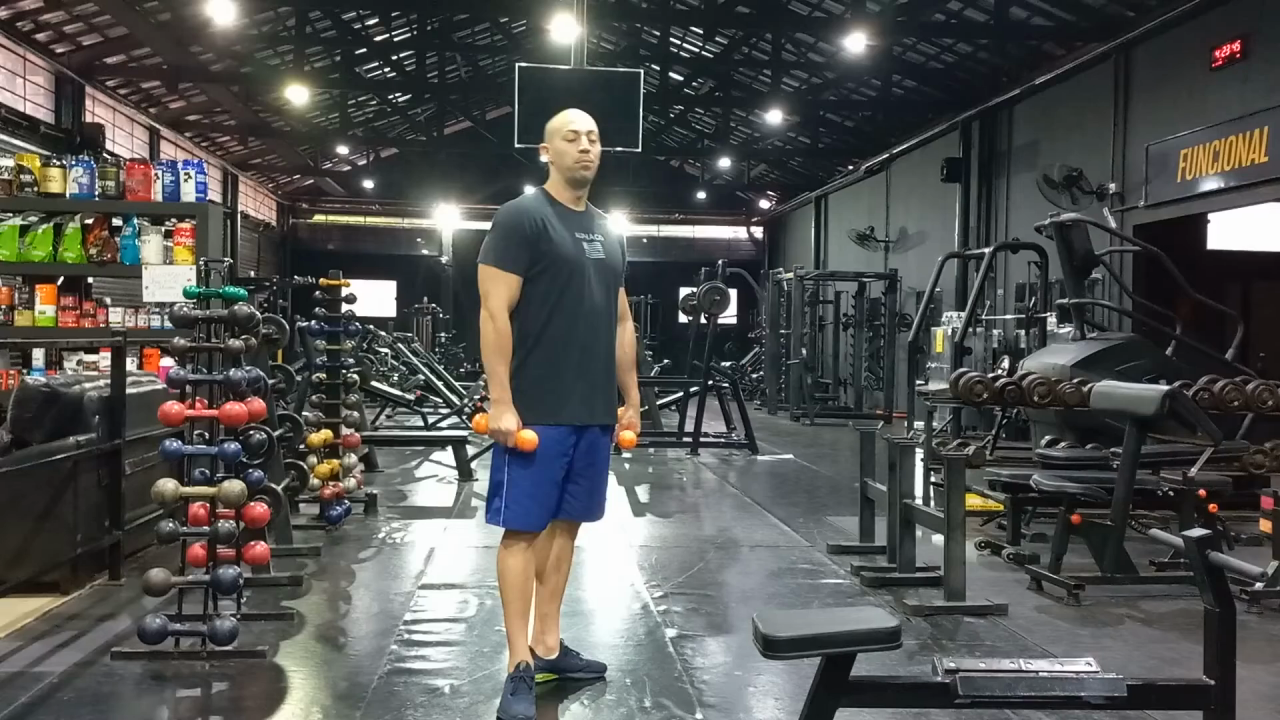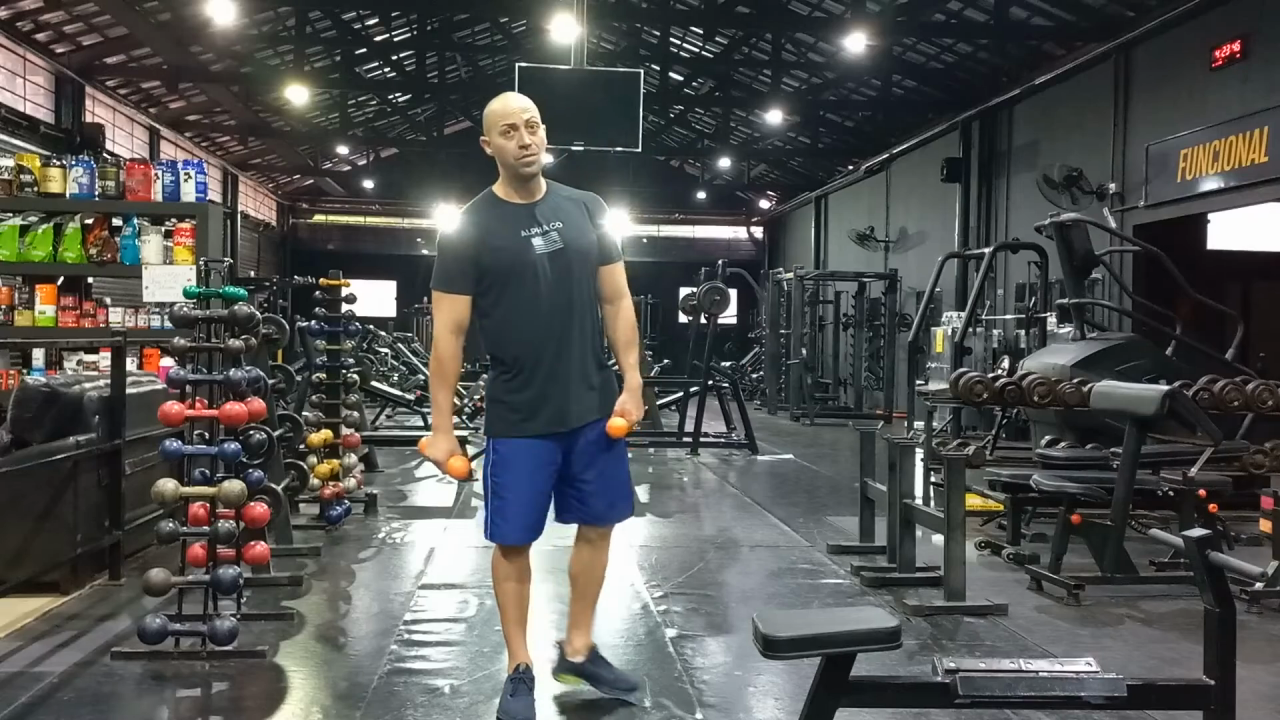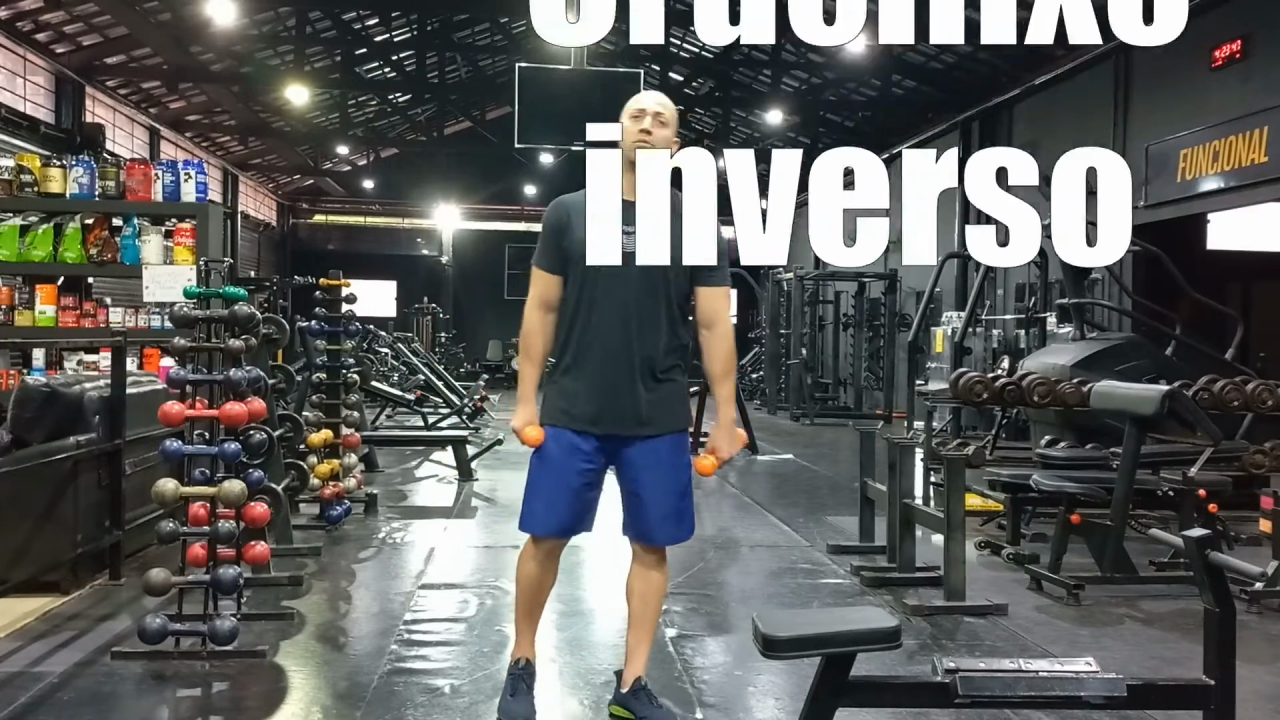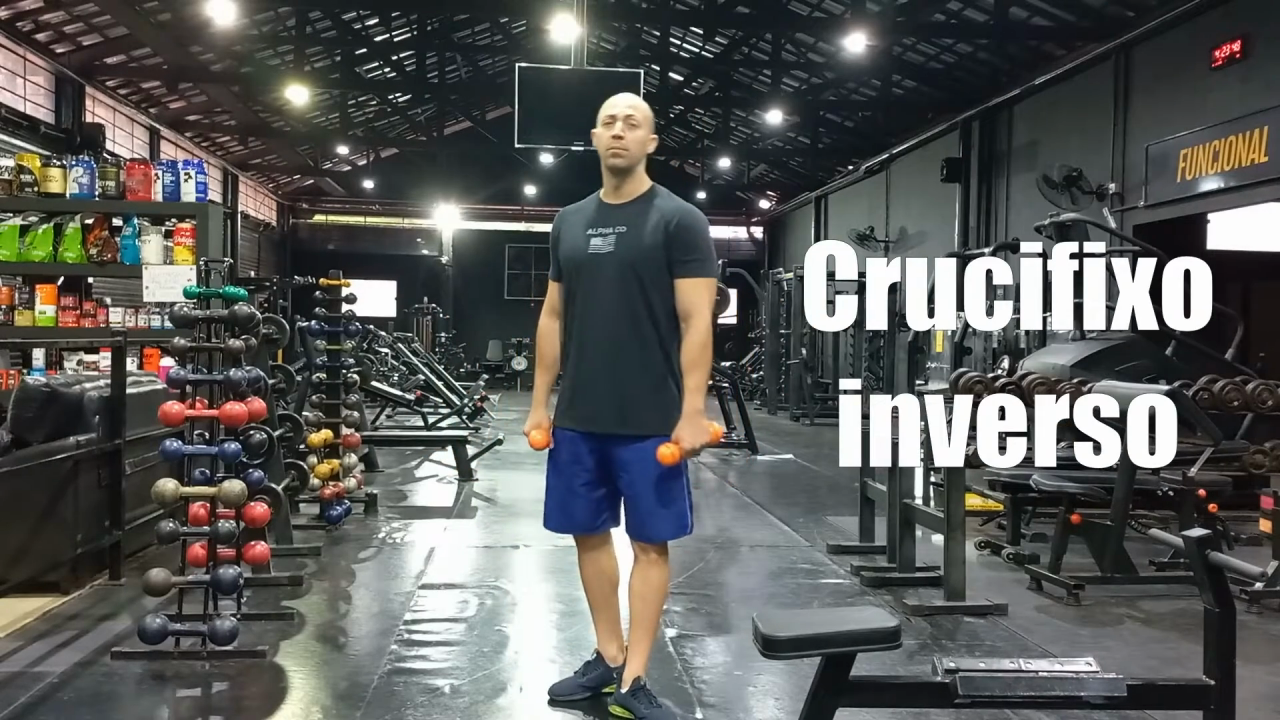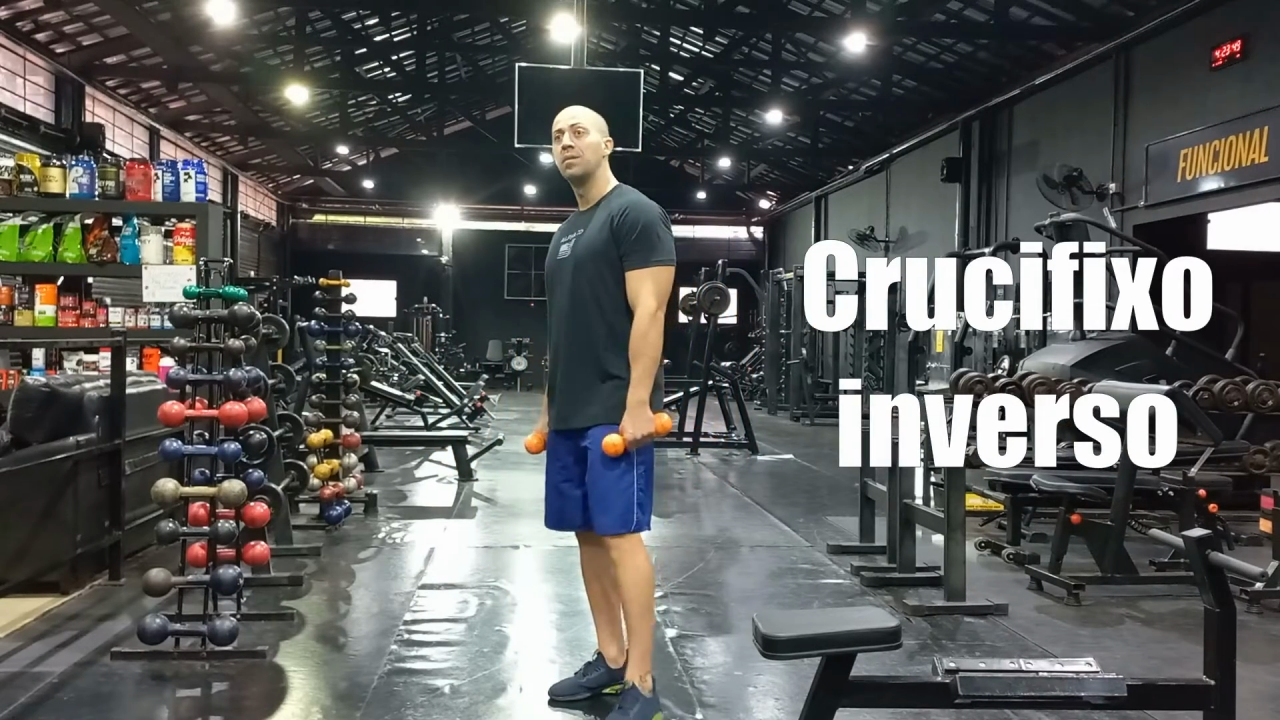
dt=1s
person 1, frame 1
left shoulder: (609, 233)
right shoulder: (521, 218)
left elbow: (620, 322)
right elbow: (495, 312)
left wrist: (630, 398)
right wrist: (501, 402)
left hip: (593, 409)
right hip: (536, 410)
left knee: (564, 523)
right knee: (521, 530)
left ankle: (549, 647)
right ankle: (520, 666)
person 1, frame 2
left shoulder: (586, 210)
right shoulder: (468, 231)
left elbow: (616, 301)
right elbow: (448, 332)
left wrist: (632, 383)
right wrist: (441, 426)
left hip: (592, 405)
right hip: (518, 417)
left knee: (597, 527)
right knee: (512, 542)
left ankle: (577, 651)
person 1, frame 3
right shoulder: (569, 213)
left elbow: (715, 325)
right elbow: (541, 310)
left wrist: (726, 417)
right wrist: (526, 399)
left hip: (657, 418)
right hip: (572, 410)
left knee: (651, 545)
right knee: (545, 536)
right ankle: (522, 665)
person 1, frame 4
left shoulder: (679, 220)
right shoulder: (570, 221)
left elbow: (696, 321)
right elbow: (554, 317)
left wrist: (694, 411)
right wrist: (540, 401)
left hip: (649, 419)
right hip: (579, 416)
left knee: (649, 542)
right knee: (589, 533)
right ankle: (608, 657)
person 1, frame 5
left shoulder: (636, 213)
right shoulder: (565, 231)
left elbow: (649, 312)
left wrist: (637, 403)
right wrist: (549, 406)
left hip: (615, 410)
right hip: (571, 412)
left knee: (621, 535)
right knee: (589, 533)
right ankle: (610, 659)
